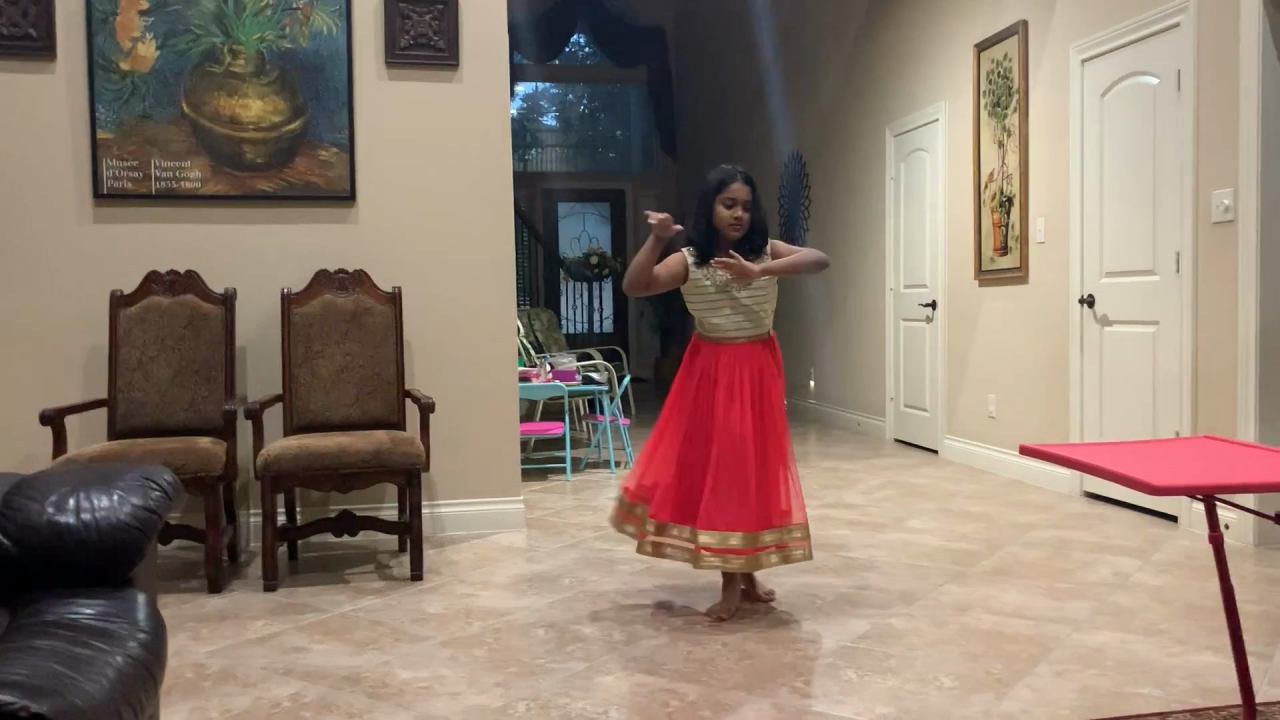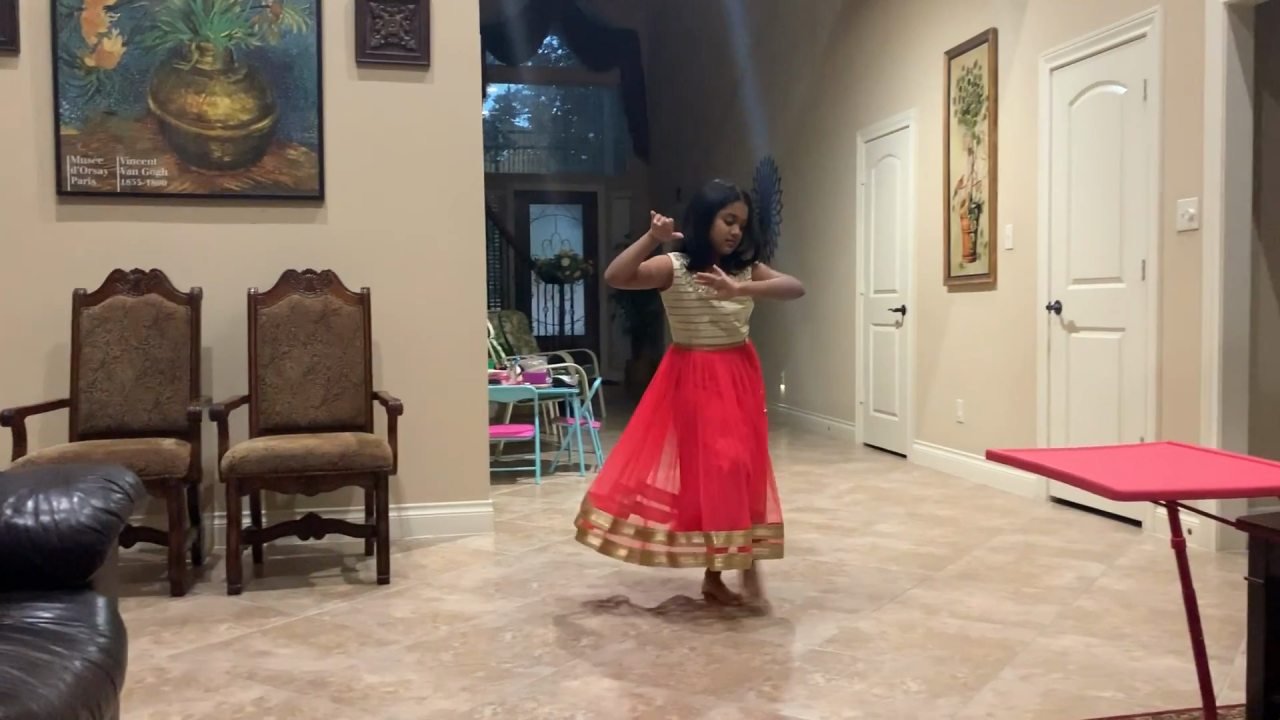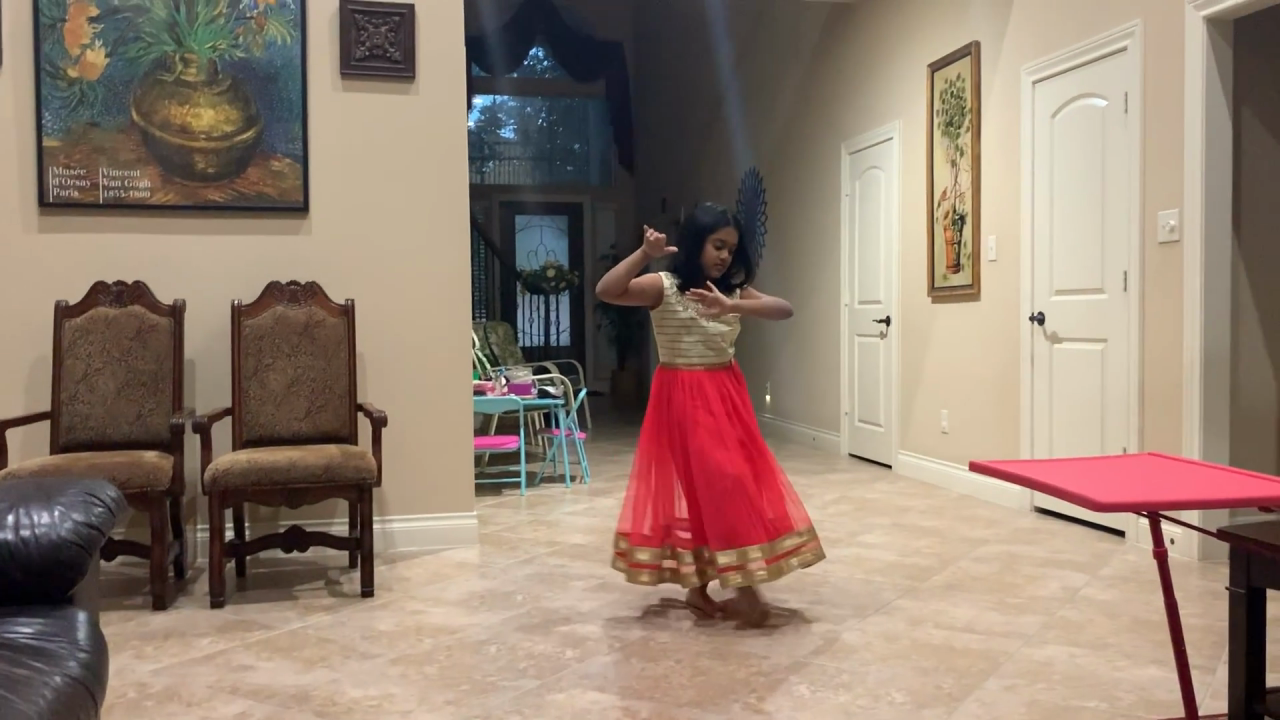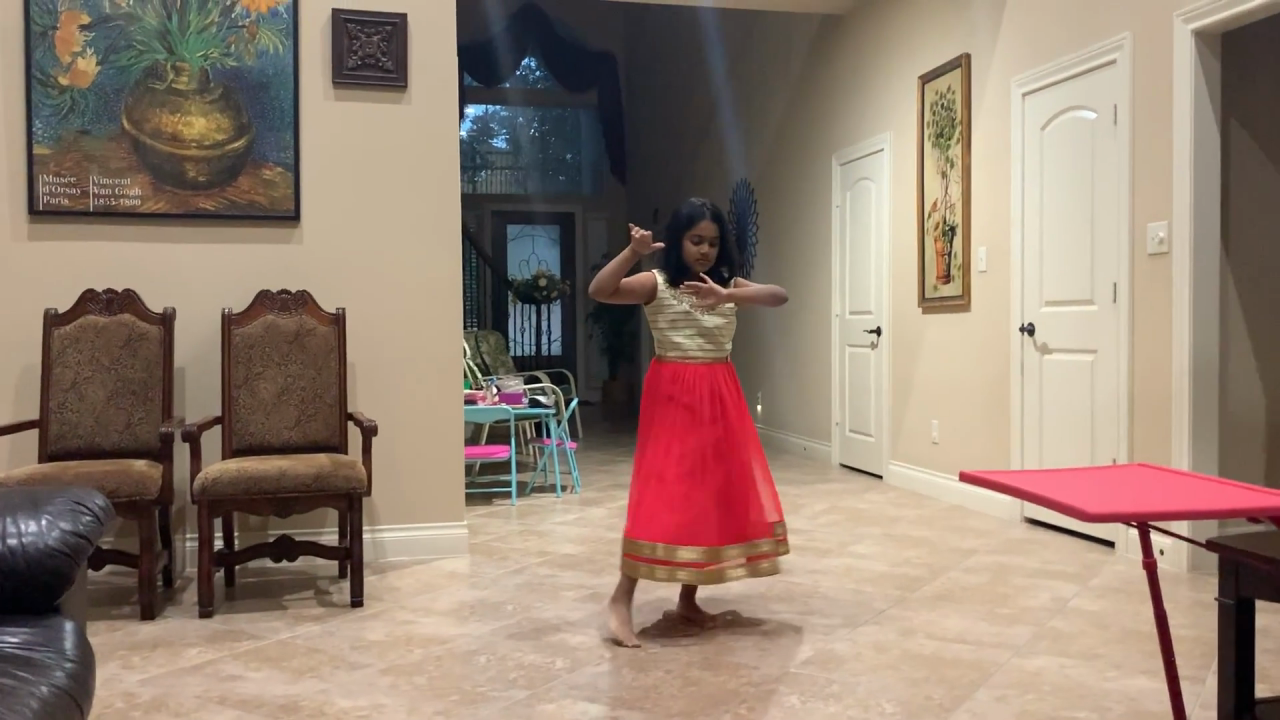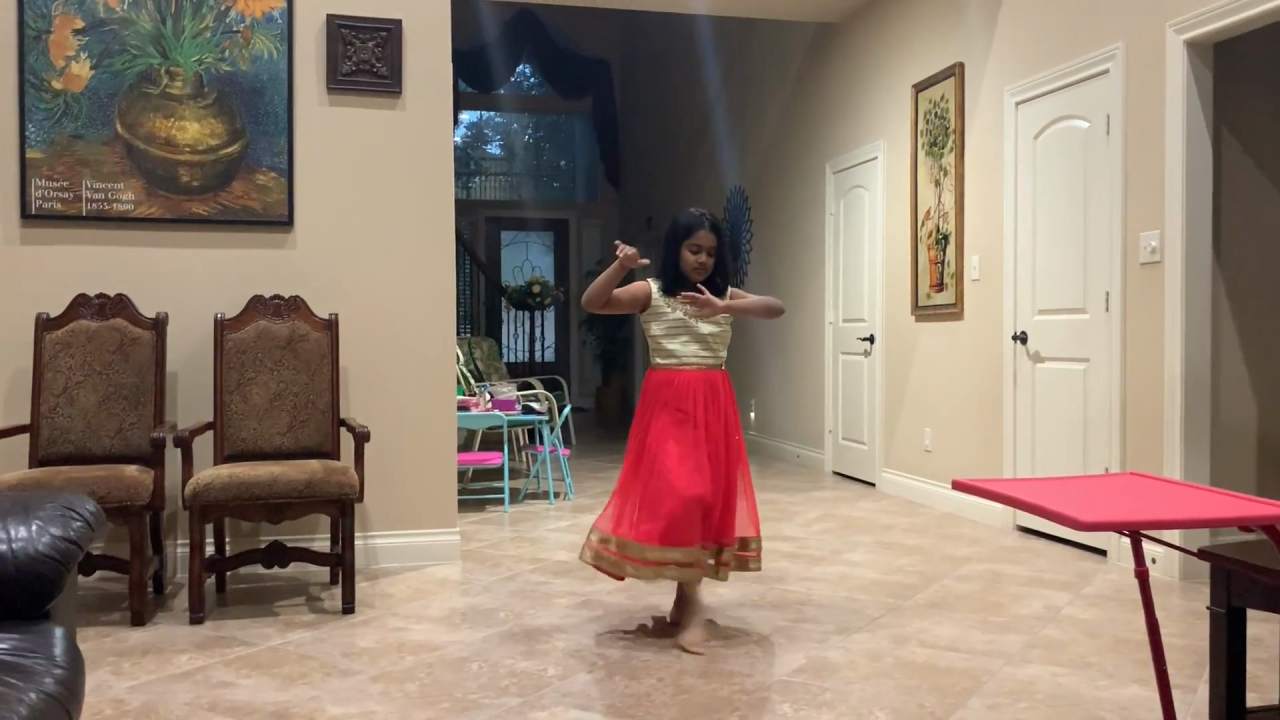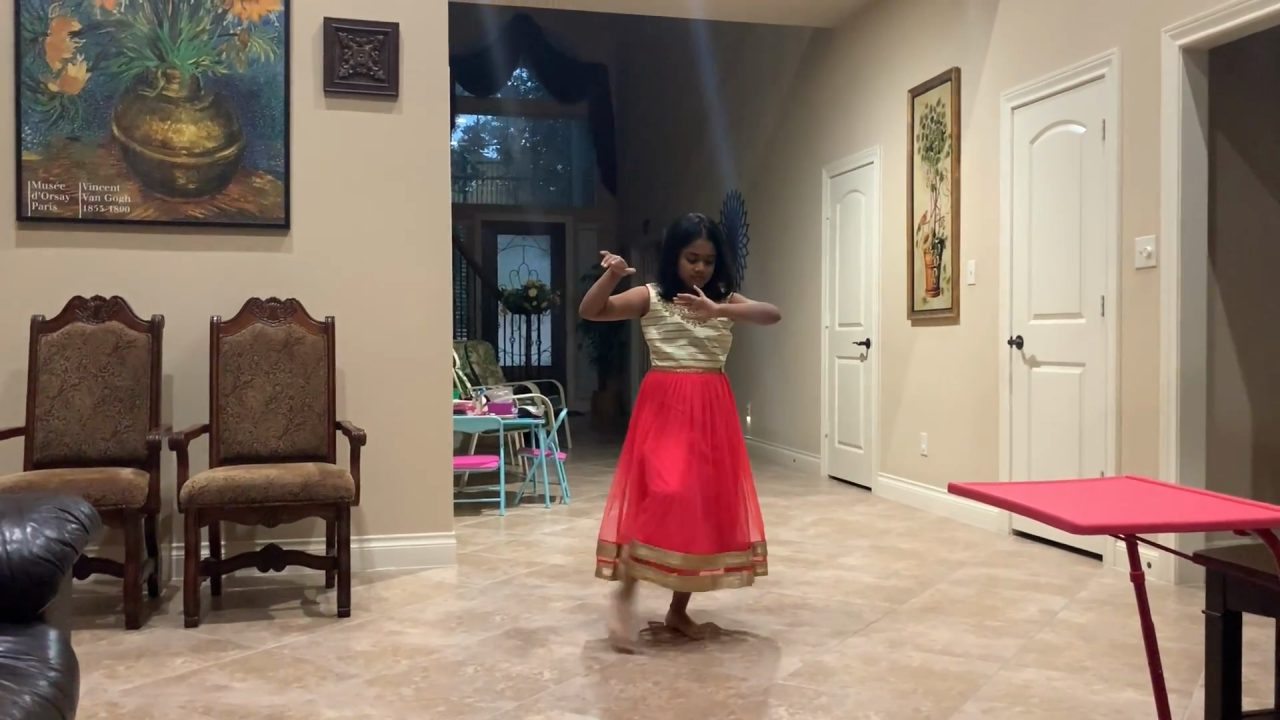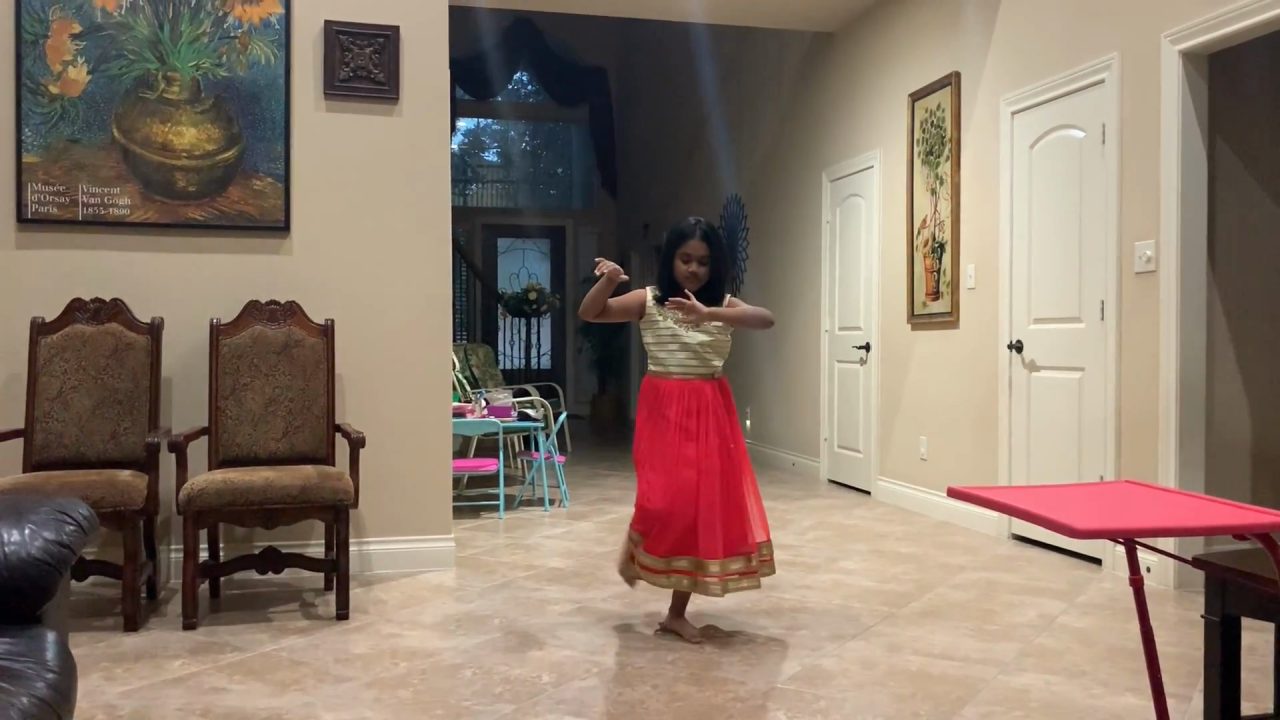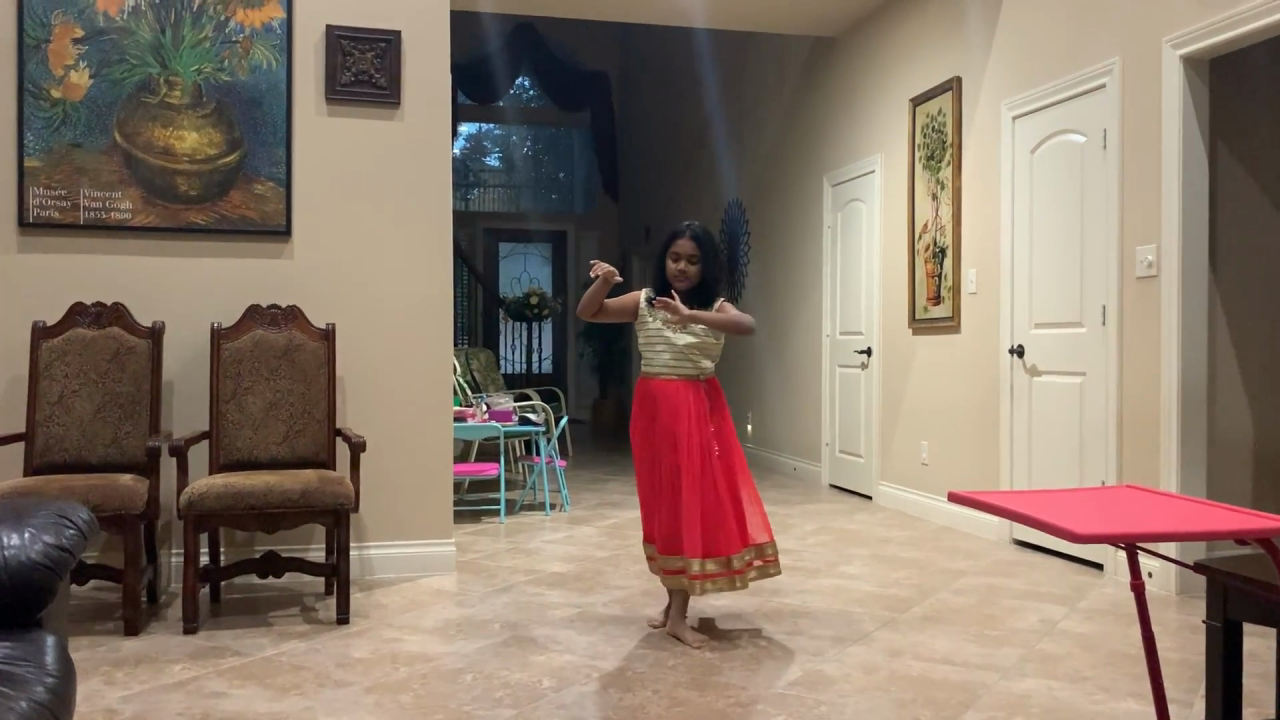
dt=0.3s
person 1, frame 1
left shoulder: (766, 252)
right shoulder: (688, 261)
left elbow: (820, 259)
right elbow: (633, 286)
left wrist: (760, 271)
right wrist: (656, 240)
left hip: (759, 368)
right hip: (710, 369)
left knee: (752, 464)
right knee: (709, 463)
left ankle: (743, 572)
right ankle: (732, 580)
person 1, frame 2
left shoulder: (747, 269)
right shoulder: (673, 267)
left elbow: (795, 287)
right elbow: (614, 278)
left wrist: (739, 289)
right wrist: (651, 238)
left hip: (738, 375)
right hip: (691, 376)
left knee: (736, 466)
right knee: (702, 466)
left ankle: (716, 575)
right ankle: (729, 569)
person 1, frame 3
left shoulder: (734, 291)
right shoulder: (663, 287)
left elbow: (785, 309)
right elbow: (606, 291)
left wrist: (731, 307)
right wrist: (645, 253)
left hip: (726, 393)
right hip: (682, 395)
left knee: (736, 483)
right knee: (713, 482)
left ankle: (700, 587)
right ankle: (742, 582)
person 1, frame 4
left shoulder: (728, 284)
right shoulder: (655, 284)
left elbow: (779, 296)
right elbow: (598, 291)
left wrist: (726, 296)
right wrist: (633, 252)
left hip: (719, 393)
right hip: (672, 391)
left knee: (716, 489)
right knee: (667, 489)
left ankle: (688, 599)
right ankle: (622, 597)
person 1, frame 5
left shoulder: (725, 295)
right shoulder: (651, 293)
left elbow: (775, 307)
right elbow: (591, 303)
left wrist: (723, 306)
right wrist: (621, 267)
left hip: (714, 402)
right hip: (667, 400)
left knee: (708, 496)
right knee: (678, 494)
left ankle: (683, 604)
right ankle: (693, 606)
person 1, frame 6
left shoulder: (725, 300)
right shoulder: (650, 298)
left elbow: (773, 314)
right elbow: (589, 311)
left wrist: (718, 310)
right wrist: (611, 275)
left hip: (713, 406)
right hip: (665, 402)
left knee: (708, 499)
right knee: (666, 492)
left ankle: (678, 609)
right ankle: (624, 594)
person 1, frame 7
left shoulder: (723, 305)
right shoulder: (648, 301)
left elbow: (766, 319)
right elbow: (588, 313)
left wrist: (708, 314)
right wrist: (607, 281)
left hip: (710, 409)
right hip: (663, 408)
left knee: (706, 500)
right knee: (662, 500)
left ankle: (676, 612)
right ankle: (636, 546)
person 1, frame 8
left shoulder: (715, 308)
right shoulder: (643, 302)
left elbow: (748, 326)
right elbow: (586, 313)
left wrist: (689, 316)
right wrist: (604, 281)
left hip: (700, 409)
right hip: (654, 408)
left knee: (700, 498)
right knee: (665, 499)
left ankle: (678, 612)
right ankle: (675, 600)
